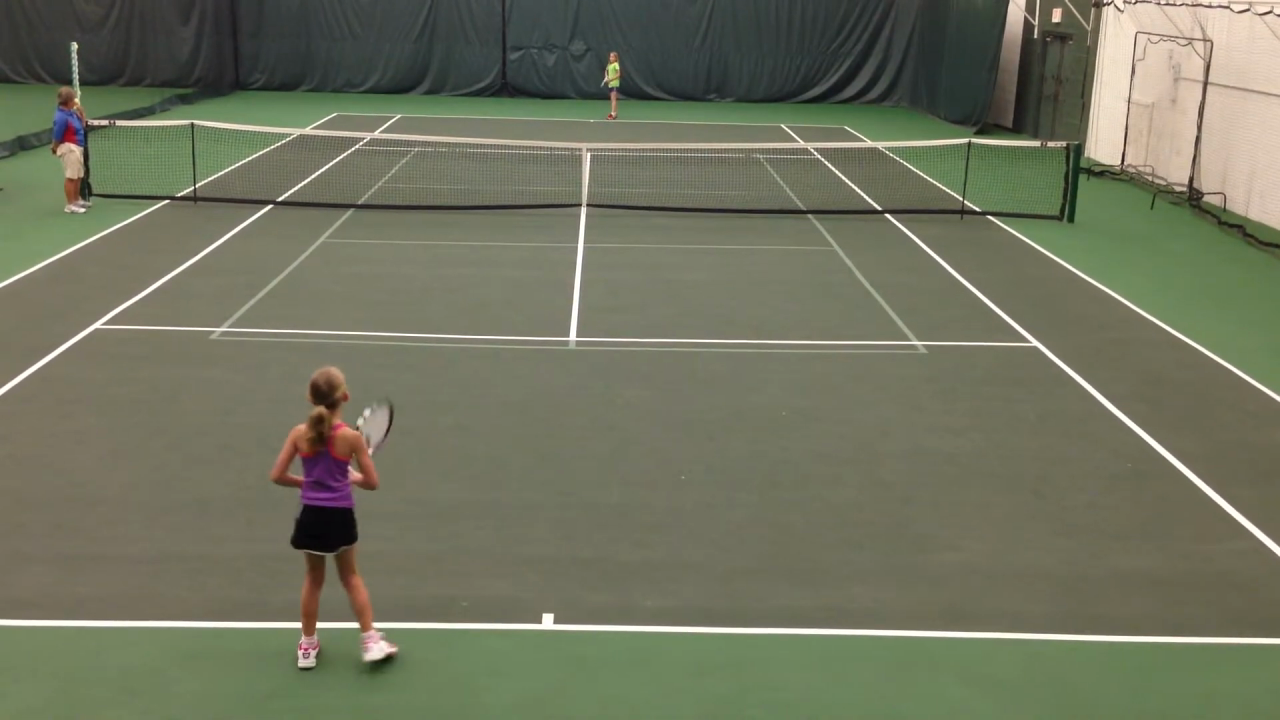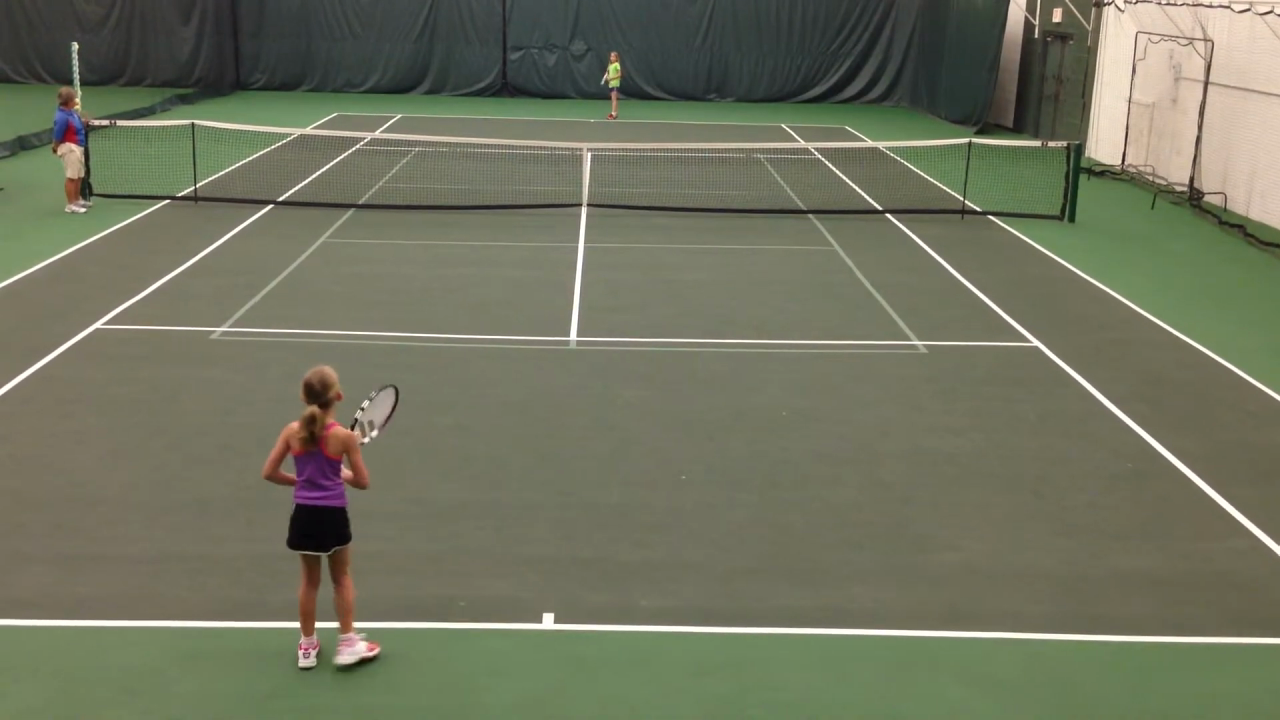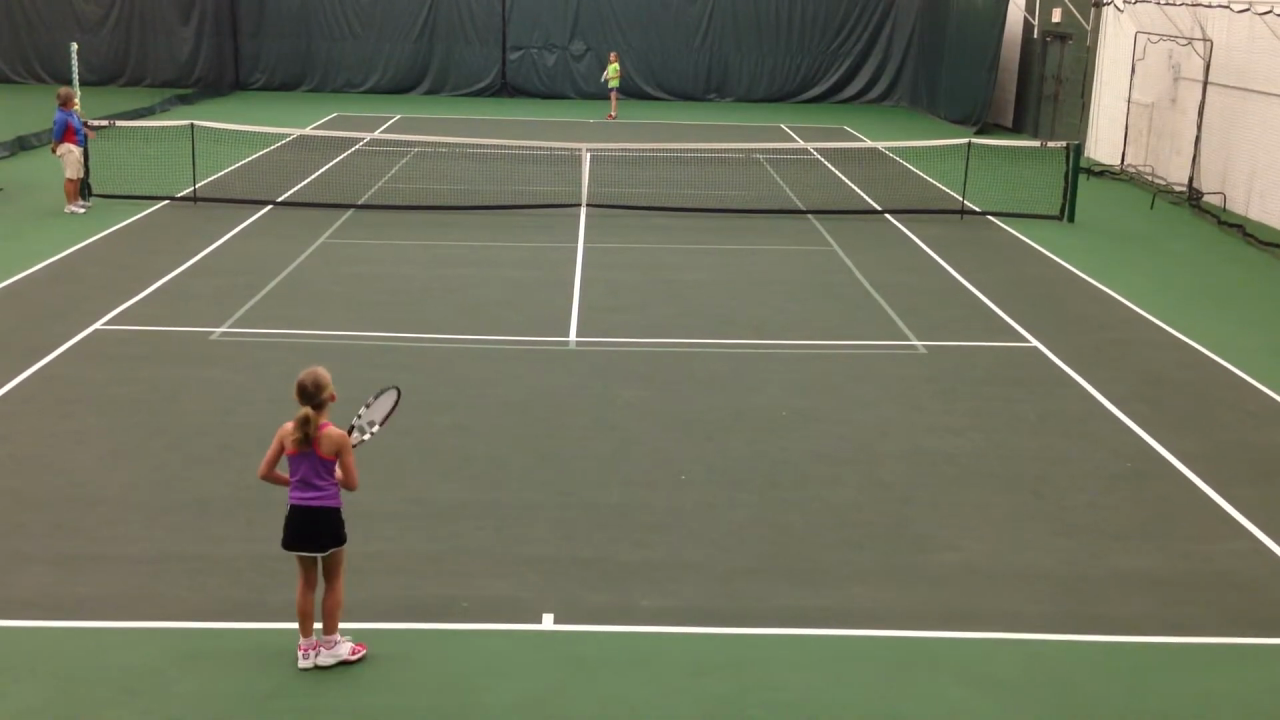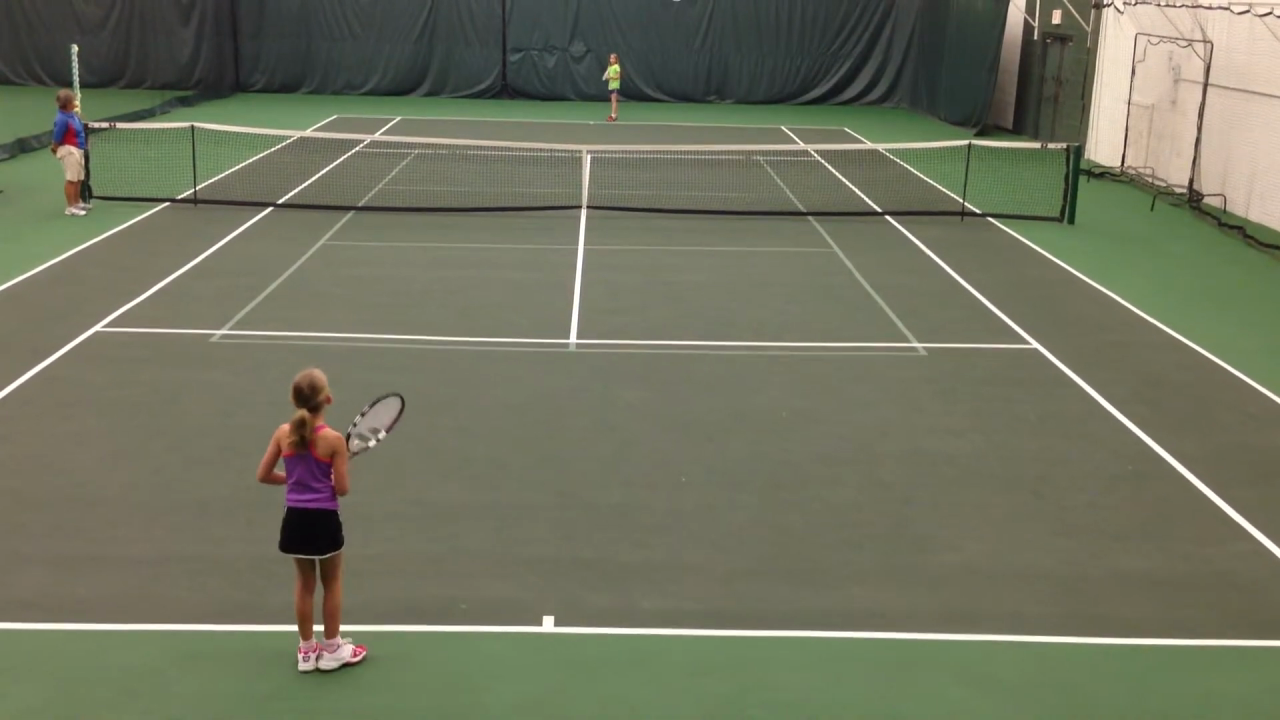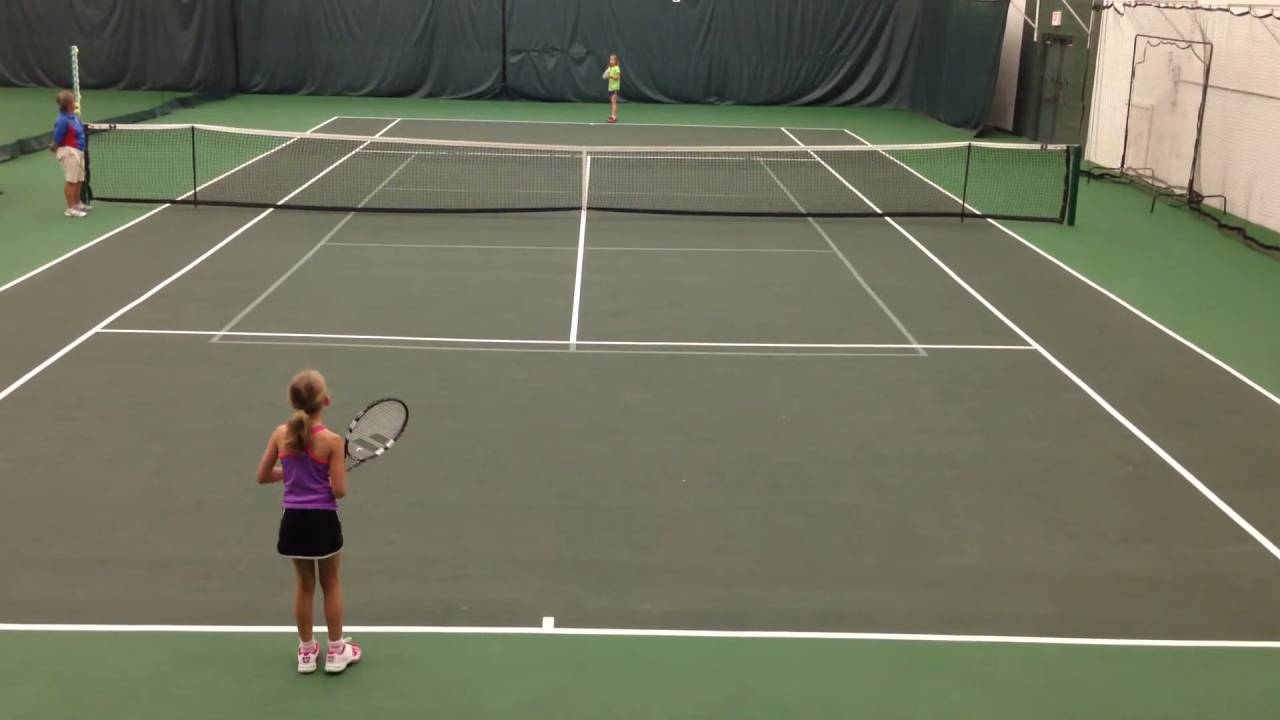
dt=0.1s
person 1, frame 1
left shoulder: (299, 433)
right shoulder: (352, 437)
left elbow: (276, 476)
right elbow: (372, 483)
left hip: (311, 515)
right hip: (340, 516)
left knee: (313, 579)
right knee: (351, 578)
left ankle: (307, 647)
right ankle: (372, 641)
person 1, frame 2
left shoulder: (293, 431)
right shoulder: (345, 436)
left elbow: (268, 473)
right elbow: (362, 482)
left hip: (303, 515)
right hip: (333, 516)
left knee: (310, 580)
right knee: (342, 579)
left ankle: (308, 647)
right ankle: (347, 644)
person 1, frame 3
left shoulder: (287, 432)
right shoulder: (338, 437)
left elbow: (264, 473)
right elbow: (351, 484)
left hip: (298, 515)
right hip: (327, 516)
left knee: (306, 581)
right knee: (333, 580)
left ankle: (306, 648)
right ankle: (329, 646)
person 1, frame 4
left shoulder: (283, 434)
right shoulder: (334, 439)
left elbow: (263, 476)
right elbow: (342, 489)
left hip: (295, 519)
right hip: (324, 519)
left knee: (305, 583)
right knee: (332, 584)
left ankle: (306, 651)
right ankle: (332, 649)
person 1, frame 5
left shoulder: (281, 435)
right shoulder: (332, 441)
left elbow: (262, 476)
right elbow: (339, 491)
left hip: (293, 520)
right hip: (323, 521)
left knee: (304, 585)
right knee: (331, 585)
left ankle: (306, 652)
right ankle: (337, 651)
